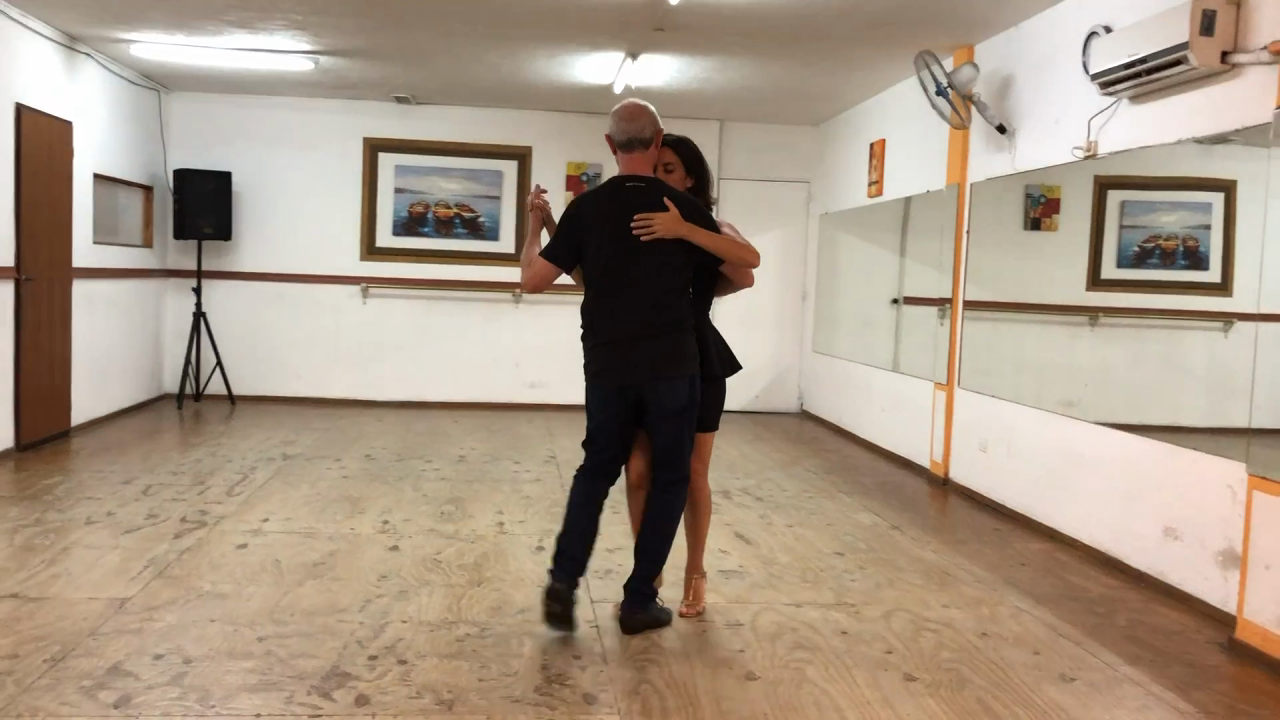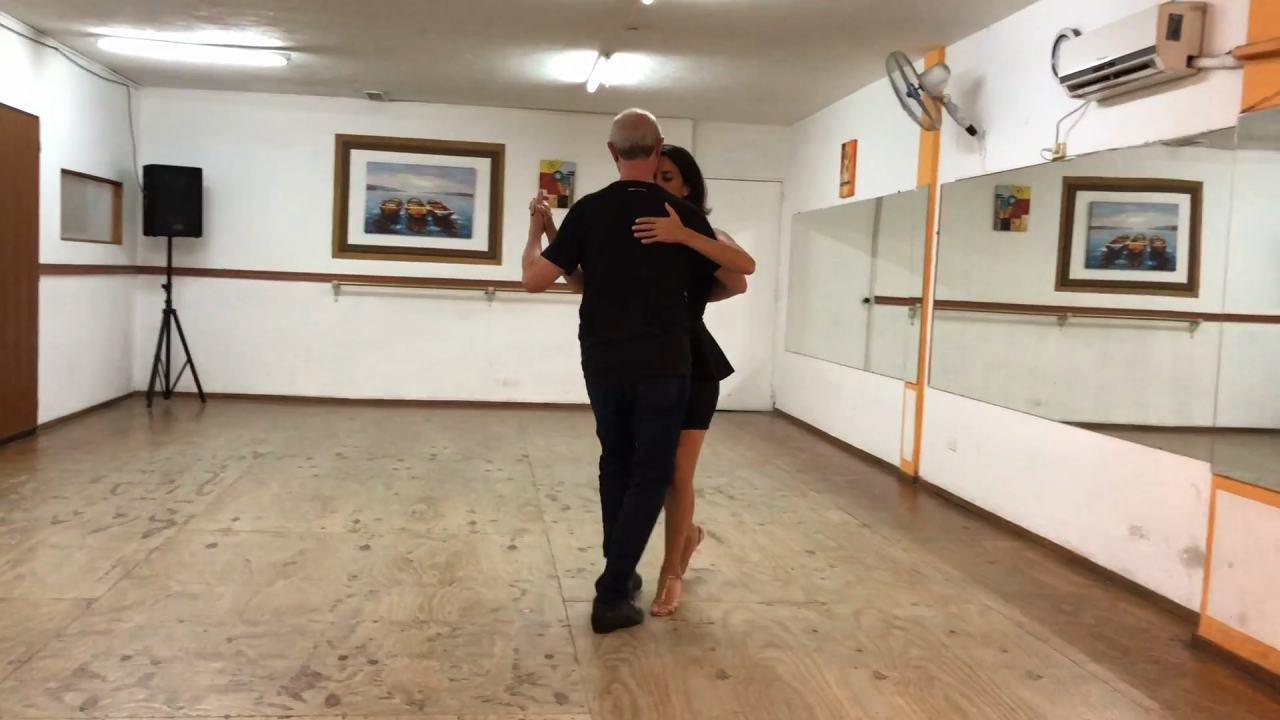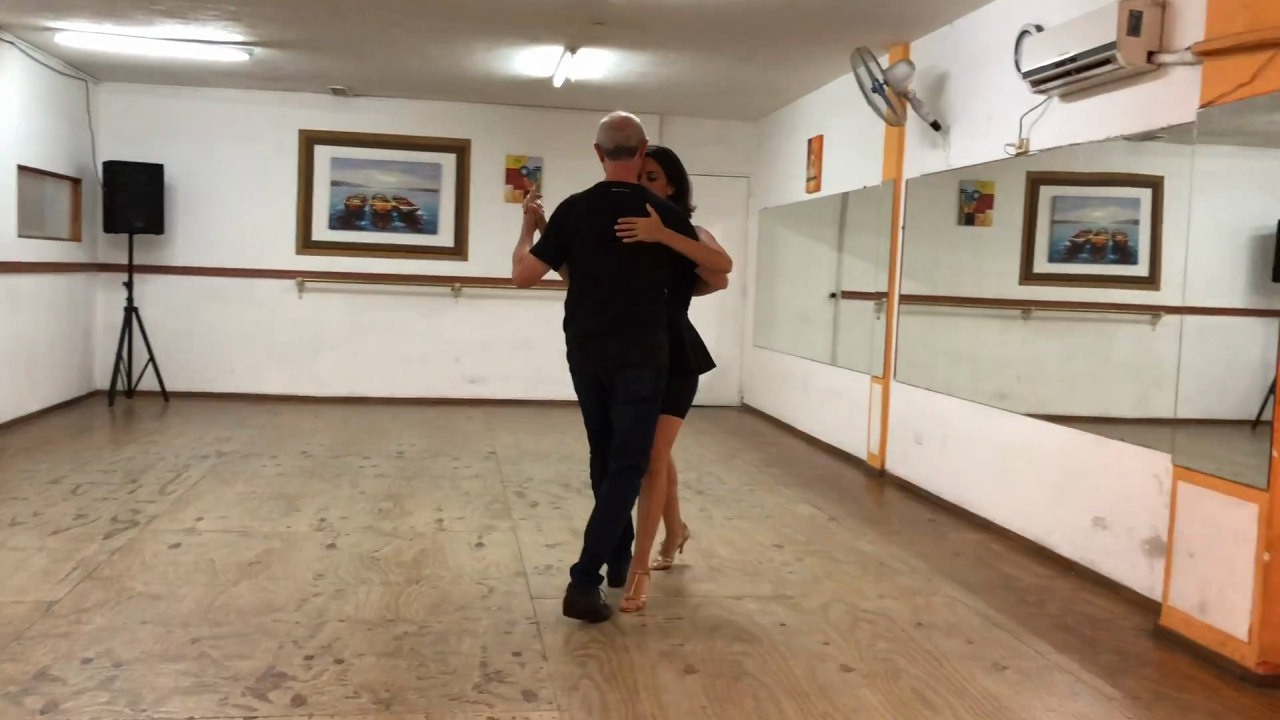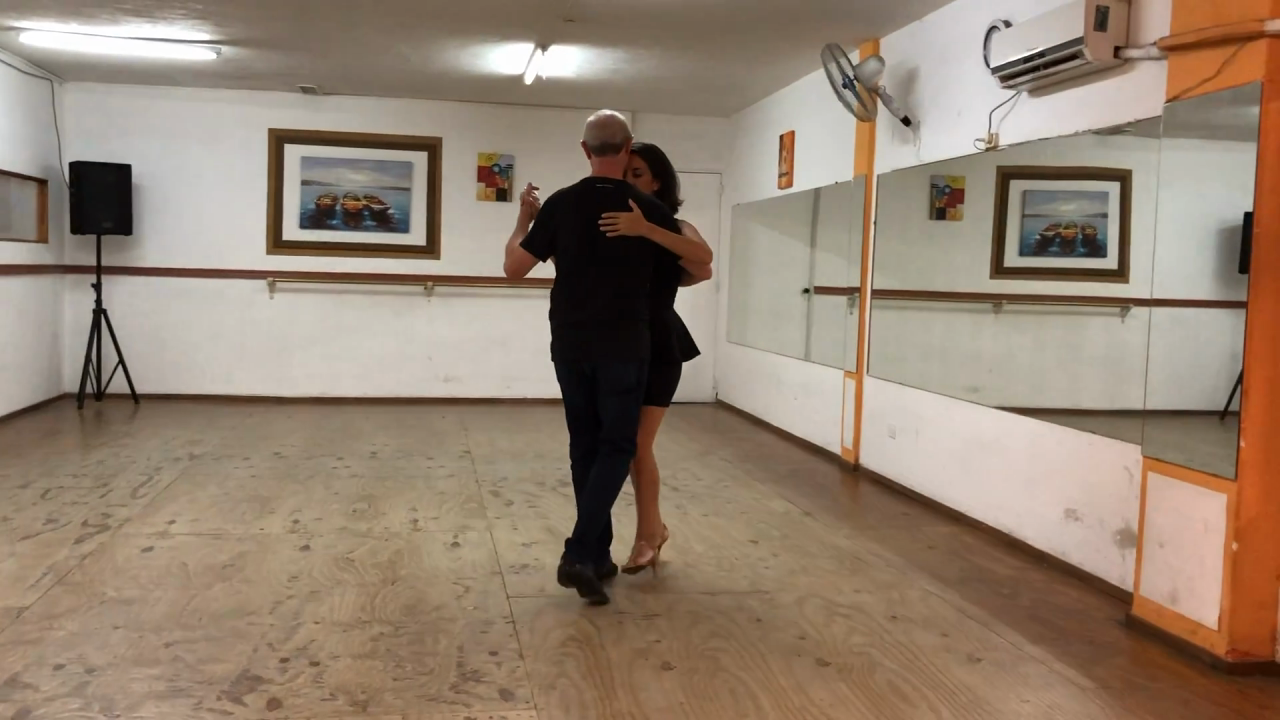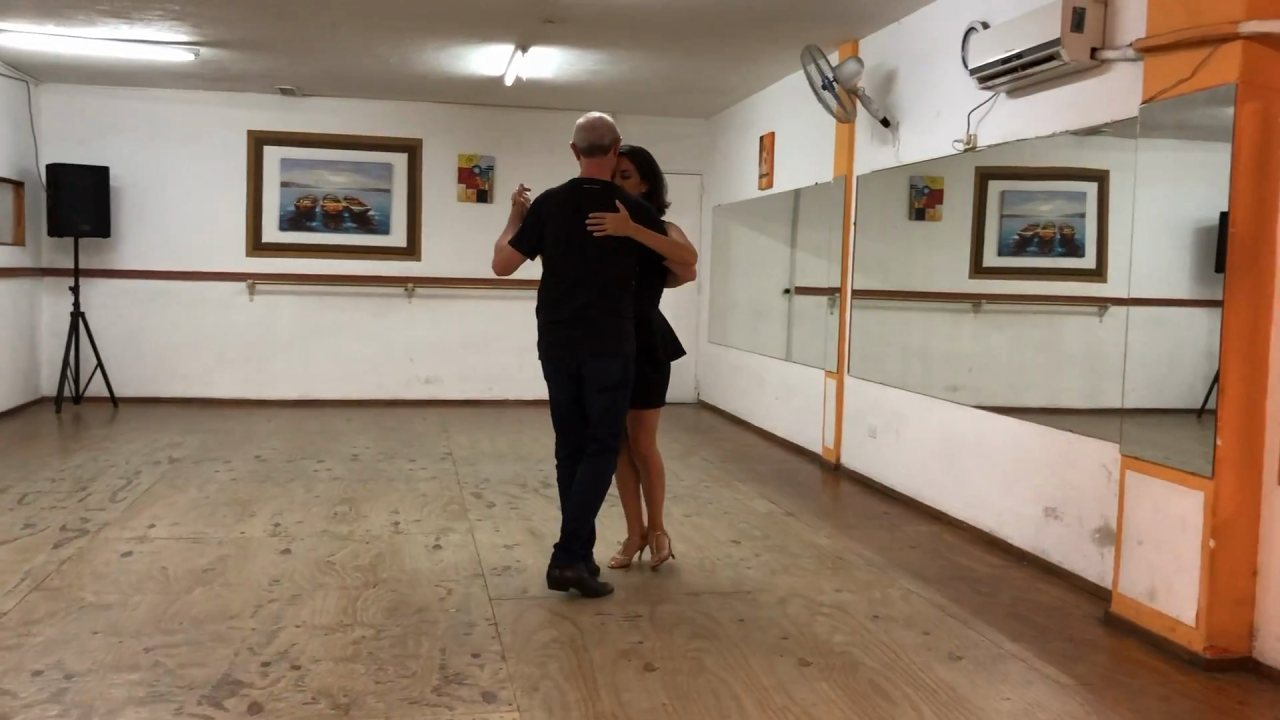
dt=0.3s
person 1, frame 1
left shoulder: (587, 207)
right shoulder: (686, 209)
left elbow: (533, 279)
left wrist: (534, 225)
left hip: (607, 367)
right hip: (670, 368)
left knee: (596, 470)
right knee: (670, 479)
left ankle: (563, 578)
right ankle: (638, 600)
person 1, frame 2
left shoulder: (589, 211)
right shoulder: (683, 214)
left elbow: (535, 279)
left wrist: (537, 228)
right wrist: (692, 293)
left hip: (604, 364)
right hip: (662, 366)
left knee: (616, 465)
right knee: (649, 475)
left ankle: (618, 569)
right ankle: (612, 595)
person 1, frame 3
left shoulder: (574, 210)
right shoulder: (665, 214)
left elbow: (524, 274)
left wrist: (528, 227)
right wrist: (675, 288)
left hip: (587, 356)
right hip: (641, 358)
left knee: (604, 458)
right knee: (626, 465)
left ankle: (617, 556)
right ankle: (584, 581)
person 1, frame 4
left shoulder: (561, 204)
right shoulder: (648, 210)
left elbow: (514, 267)
left wrist: (524, 219)
right wrist: (658, 279)
left hip: (570, 348)
right hip: (623, 349)
left knee: (585, 449)
right knee: (615, 450)
left ankle: (596, 553)
right ankle: (580, 552)
person 1, frame 5
left shoulder: (549, 204)
right shoulder: (635, 211)
left elbow: (502, 264)
left wrist: (515, 217)
right wrist: (644, 279)
left hip: (557, 346)
right hip: (609, 348)
left knee: (570, 448)
right knee: (601, 448)
left ankle: (578, 554)
right ankle: (568, 556)
person 2, frame 1
left shoulder: (710, 229)
right shoulder: (631, 231)
left elbow: (749, 263)
right wrist: (548, 221)
left hip: (697, 365)
left knee: (692, 476)
right knee: (639, 472)
left ankle: (695, 574)
person 2, frame 2
left shoulder: (706, 238)
right shoulder: (630, 237)
left elbow: (745, 268)
right elbow: (583, 282)
left wrist: (682, 235)
right wrist: (549, 228)
left hip: (692, 364)
left knee: (677, 472)
left ankle: (672, 572)
right ankle: (688, 534)
person 2, frame 3
left shoulder: (688, 234)
right shoulder: (618, 234)
left elbow: (722, 268)
left wrist: (662, 235)
left hip: (675, 356)
left knee: (653, 457)
right knee: (654, 454)
left ankle: (639, 568)
right ankle: (675, 529)
person 2, frame 4
left shoulder: (674, 229)
right shoulder: (610, 227)
left elbow: (704, 260)
left wrist: (646, 229)
left hip: (659, 345)
left knee: (639, 443)
left ankle: (646, 539)
right ankle: (656, 528)
person 2, frame 5
left shoulder: (660, 230)
right shoulder: (597, 227)
left elbow: (689, 262)
left wrist: (632, 230)
left hip: (645, 346)
left knee: (642, 443)
right knee: (617, 444)
left ankle: (657, 530)
right ankle: (635, 534)
